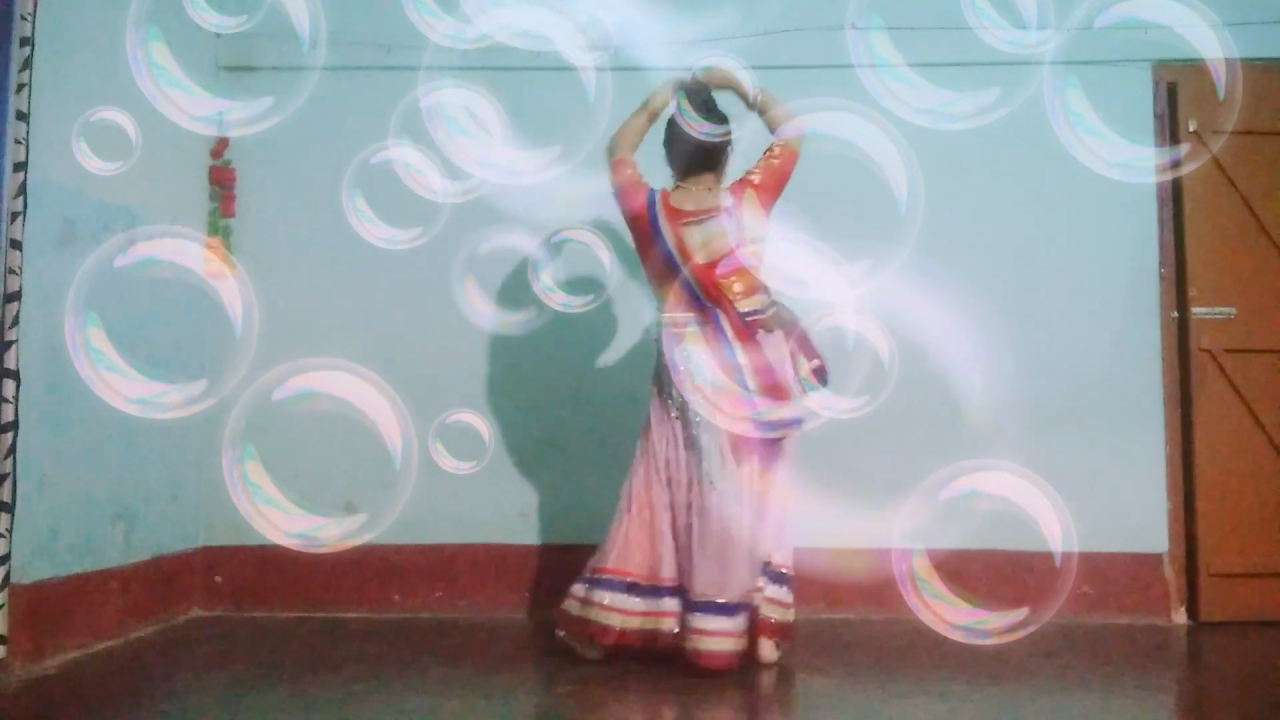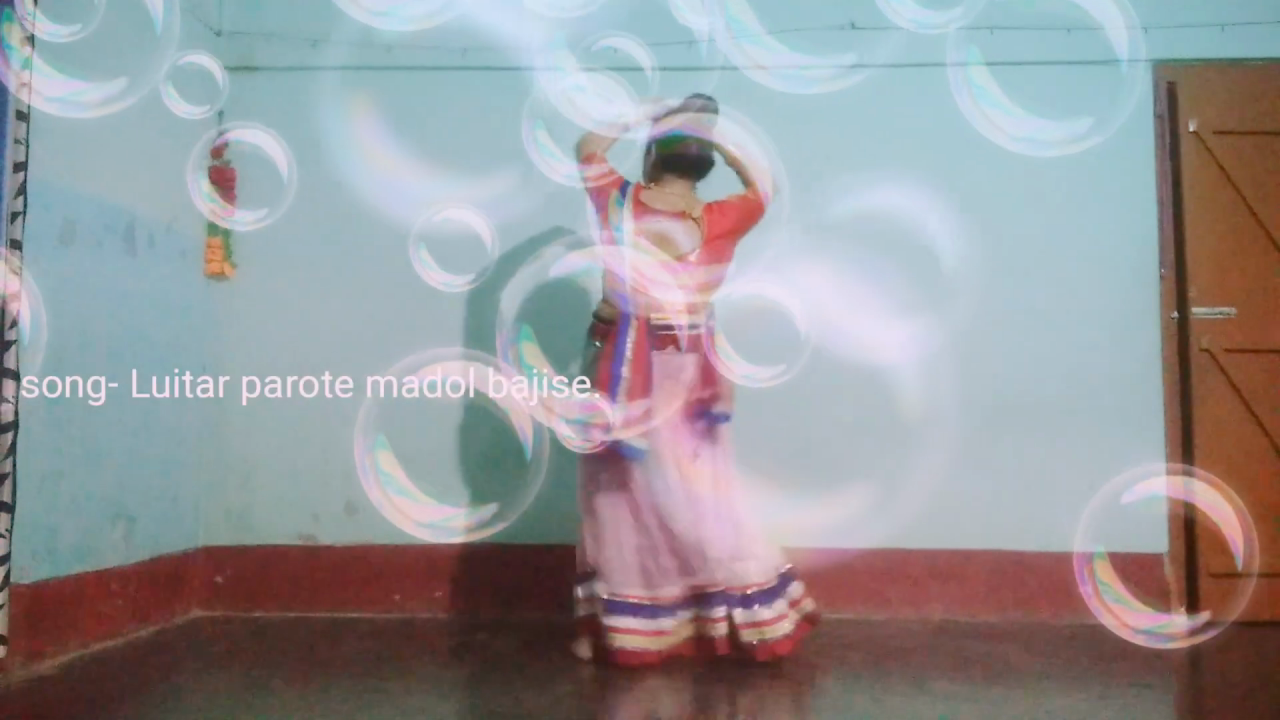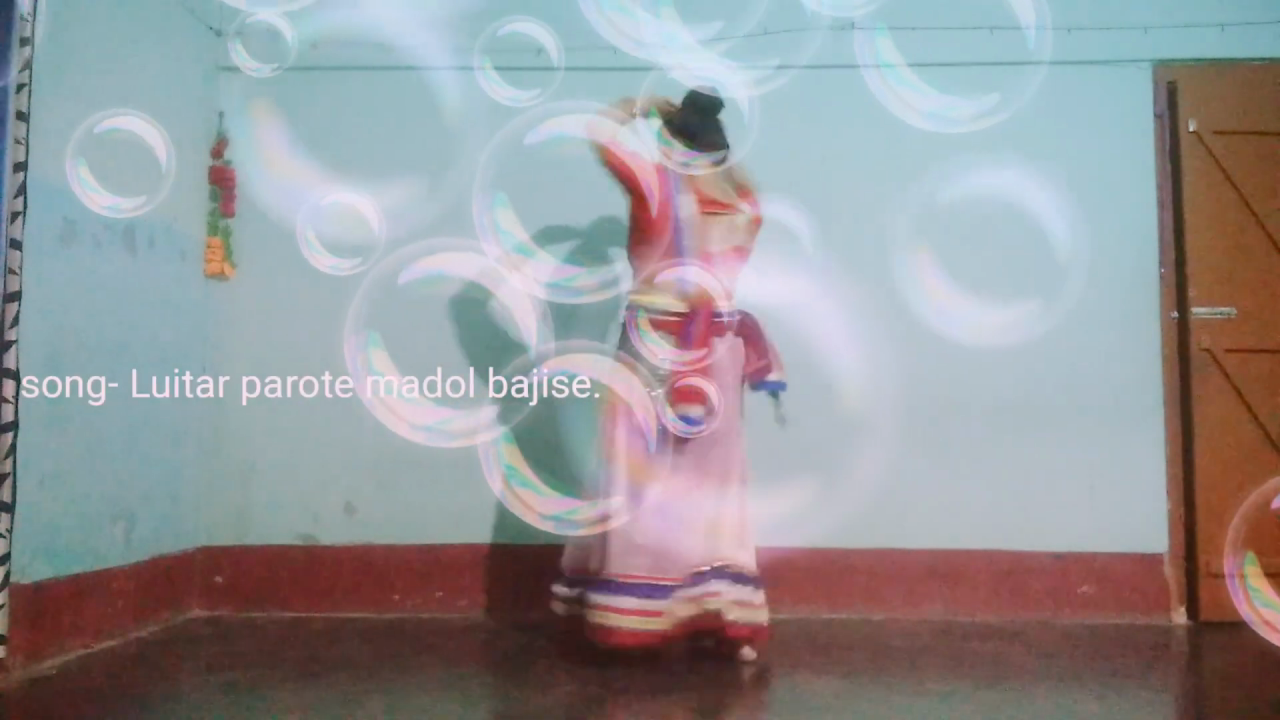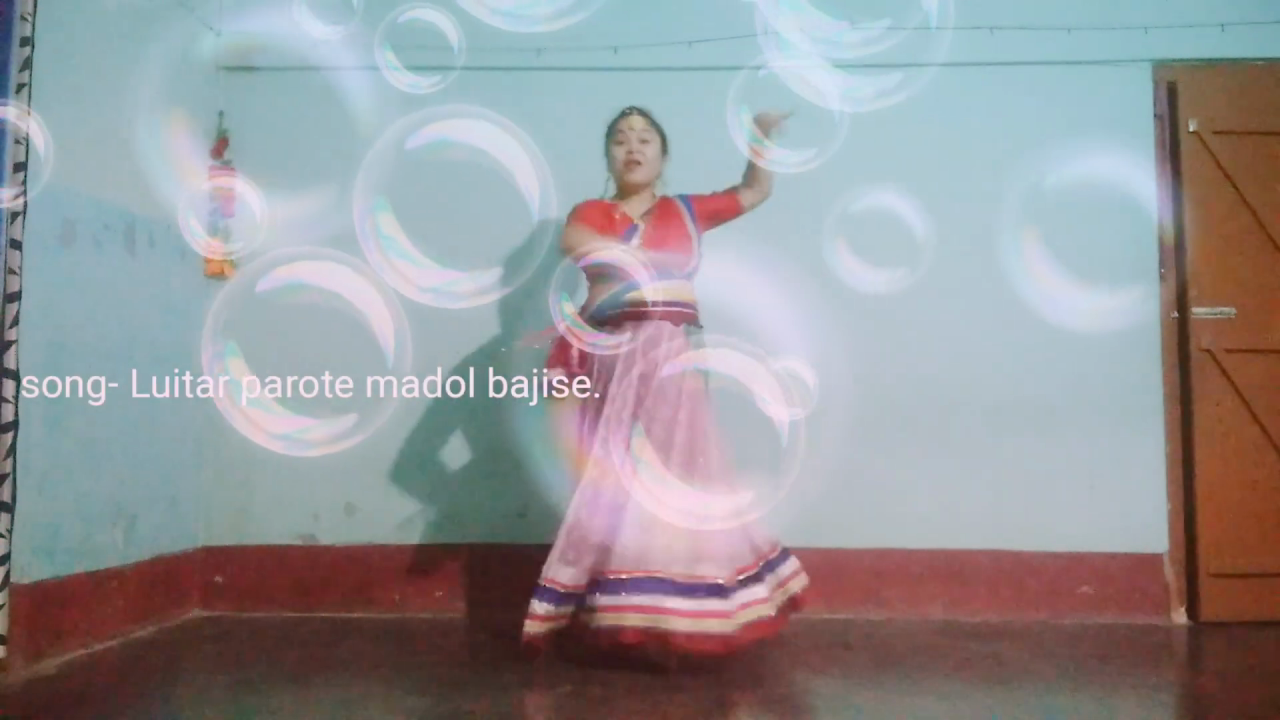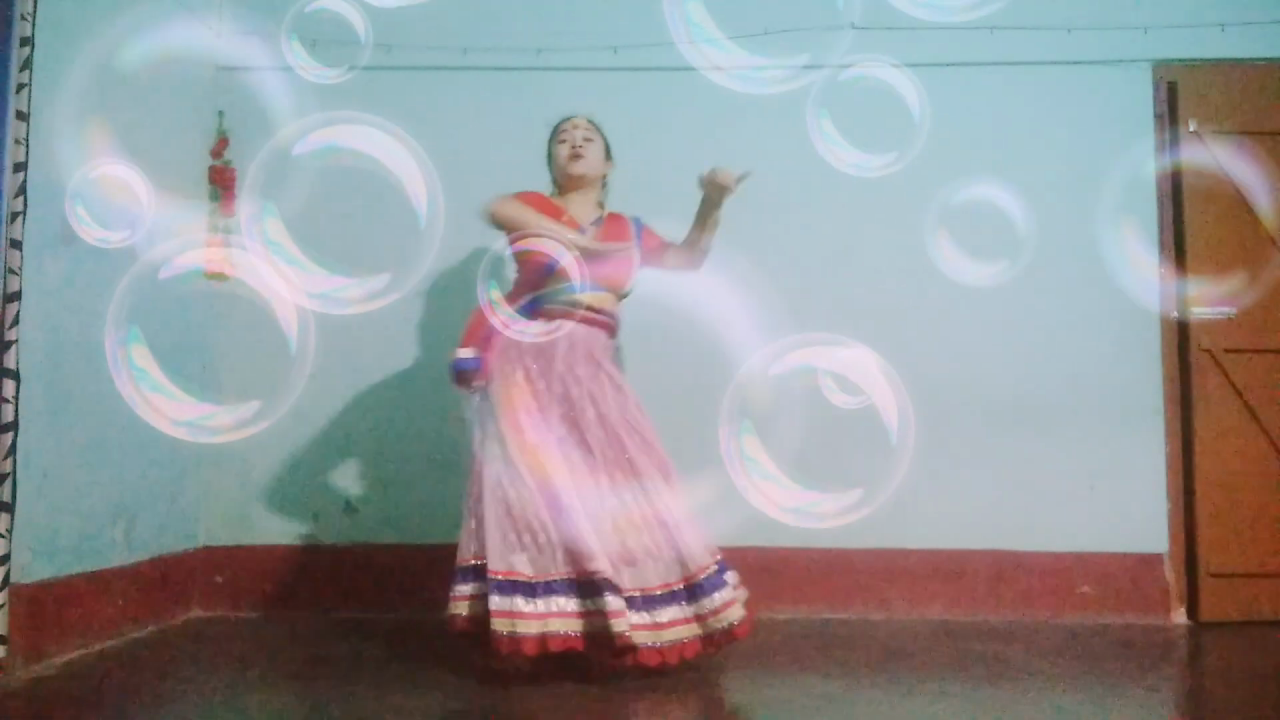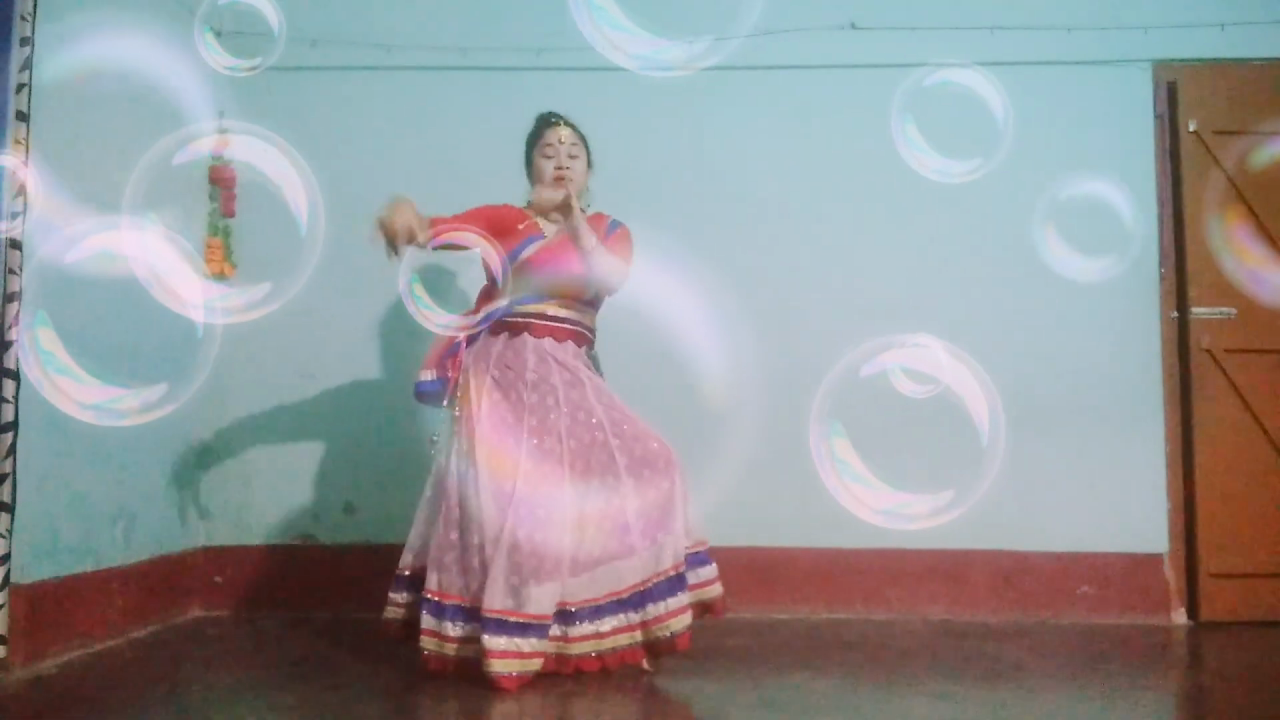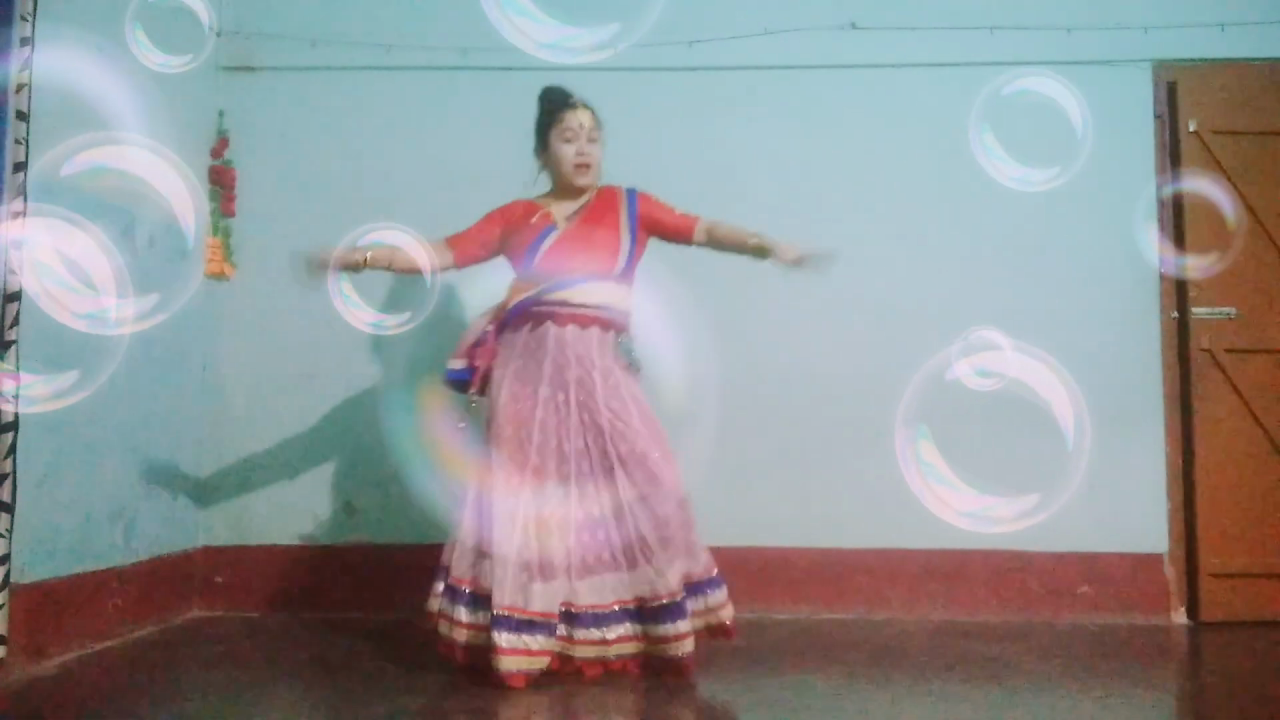
dt=0.7s
person 1, frame 1
left shoulder: (646, 210)
right shoulder: (747, 205)
left elbow: (616, 155)
right elbow: (790, 136)
left wrist: (660, 99)
right wrist: (741, 88)
right hip: (758, 364)
left knee: (664, 496)
right knee: (754, 497)
left ankle: (605, 629)
right ankle: (761, 632)
person 1, frame 2
left shoulder: (616, 204)
right shoulder: (716, 224)
left elbow: (587, 148)
right elbow: (761, 188)
left wrist: (652, 117)
right wrist: (715, 137)
left hip: (616, 373)
right hip: (681, 377)
left knee: (616, 501)
right knee: (703, 500)
left ankle: (600, 630)
right ankle: (755, 629)
person 1, frame 3
left shoulder: (663, 193)
right shoulder: (745, 213)
left elbow: (602, 135)
left wrist: (642, 107)
right wrist: (719, 157)
left hip: (656, 360)
right hip: (712, 363)
left knee: (641, 489)
right knee: (713, 492)
left ankle: (634, 618)
right ankle: (734, 627)
person 1, frame 4
left shoulder: (689, 212)
right shoulder: (591, 214)
left elbow: (757, 191)
right elbow: (571, 243)
left wrist: (761, 141)
right wrist: (647, 259)
left hip: (673, 360)
right hip: (612, 362)
left knee: (676, 479)
right knee: (612, 485)
left ankle: (670, 619)
right ankle: (624, 611)
person 1, frame 5
left shoulder: (629, 229)
right shoulder: (538, 210)
left elbow: (690, 256)
right elbow: (498, 211)
left wrist: (713, 203)
right wrist: (581, 241)
left hip: (591, 367)
right hip: (525, 359)
left knee: (624, 472)
right knee: (530, 477)
left ankle: (619, 616)
right ankle: (539, 622)
person 1, frame 6
left shoulder: (608, 230)
right shoulder: (499, 219)
left elbow: (612, 278)
right elbow: (422, 227)
left wrist: (573, 218)
right wrist: (401, 217)
left hip: (568, 376)
right hip: (497, 370)
left knee: (640, 465)
right knee: (499, 494)
left ankle: (607, 629)
right ankle: (507, 640)
person 1, frame 7
left shoulder: (628, 204)
right shoulder: (516, 216)
left elbow: (702, 230)
right elbow: (443, 253)
left wrist: (769, 247)
right wrist: (361, 256)
left hip: (599, 363)
right hip: (528, 362)
left knee: (641, 480)
right knee: (528, 488)
left ankle: (649, 635)
right ankle: (525, 638)
